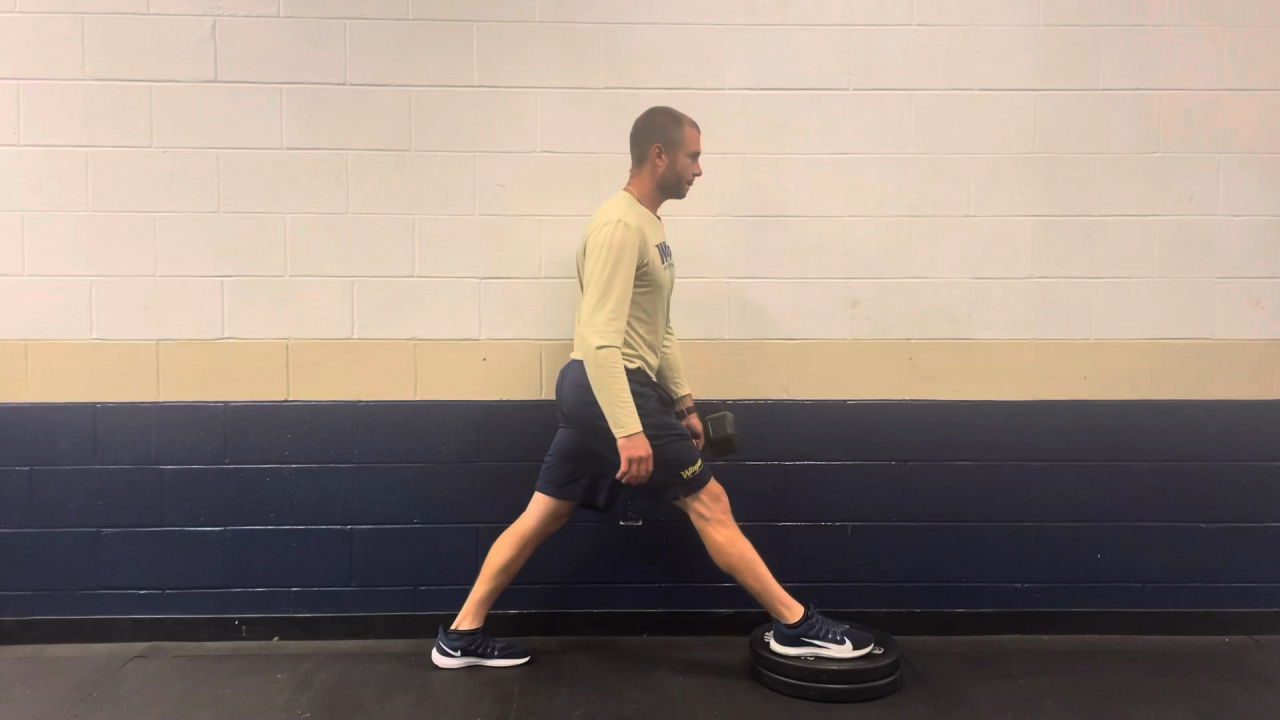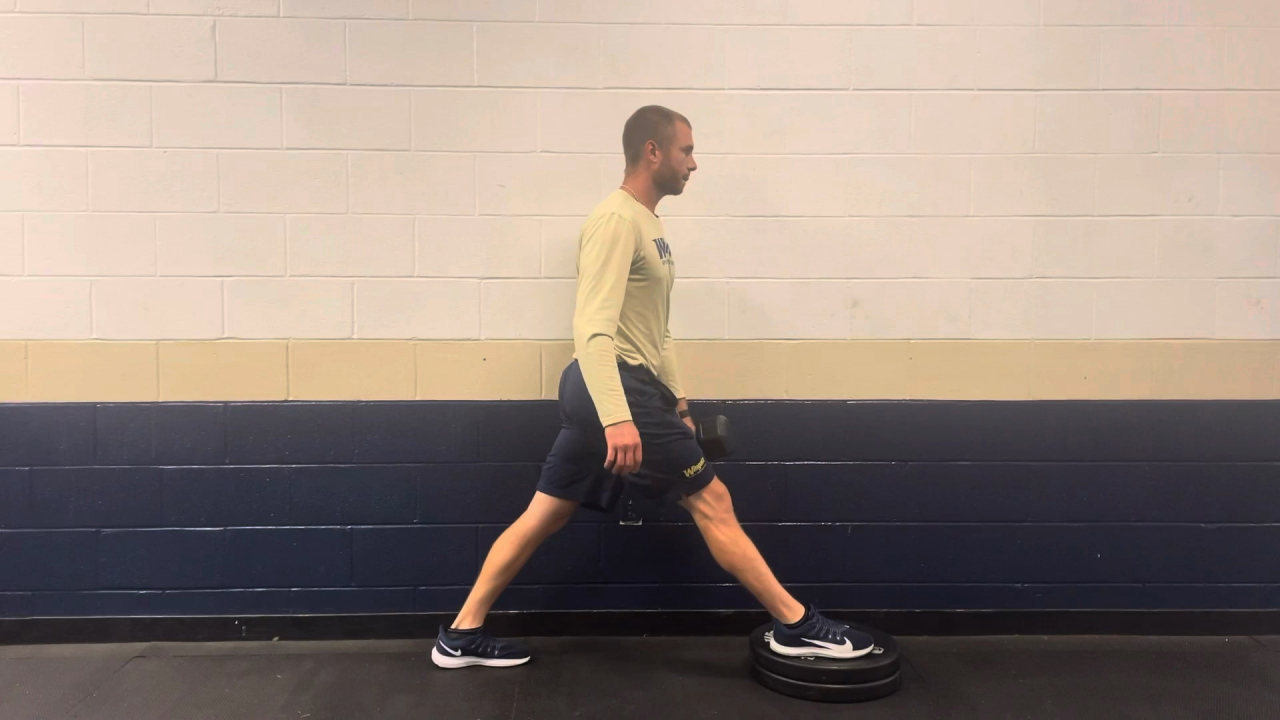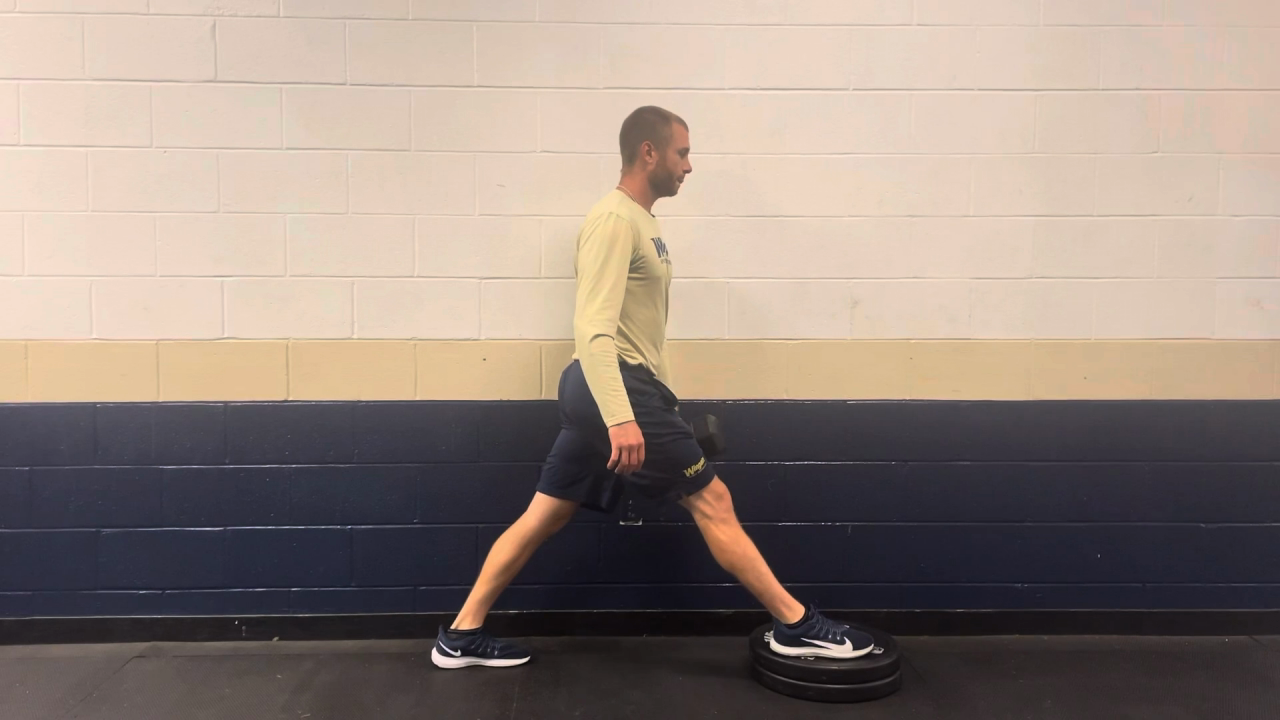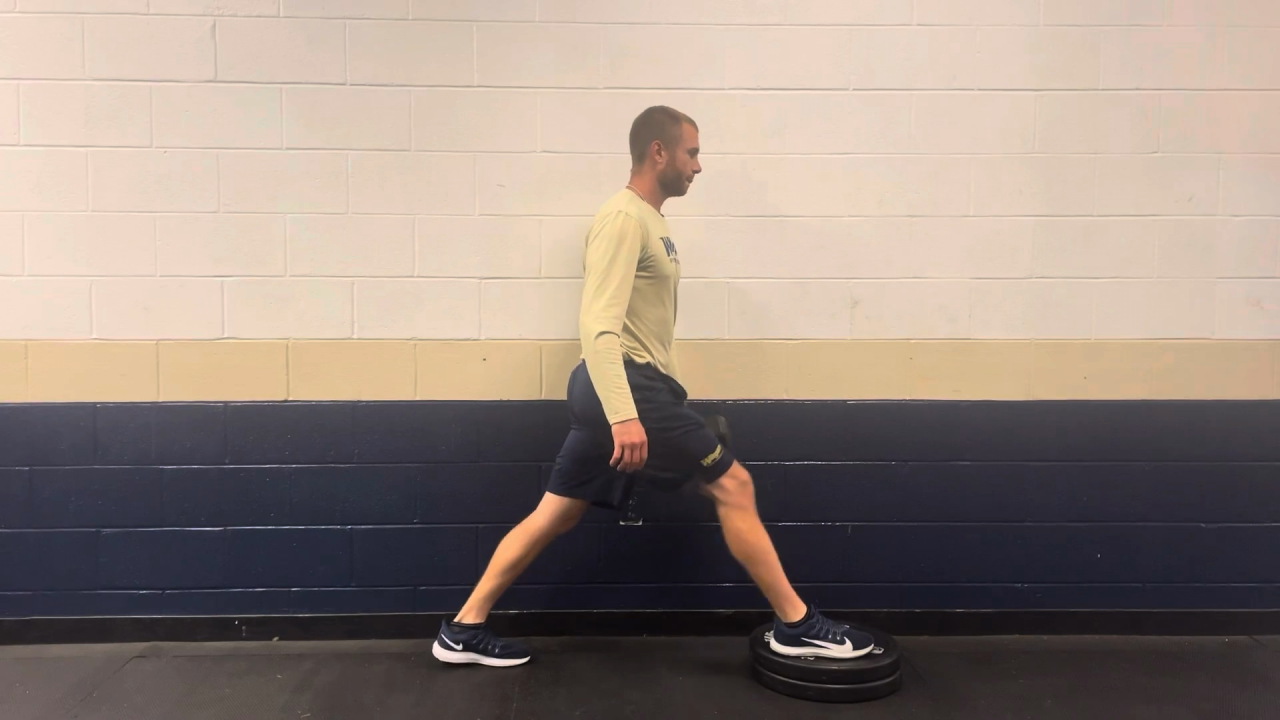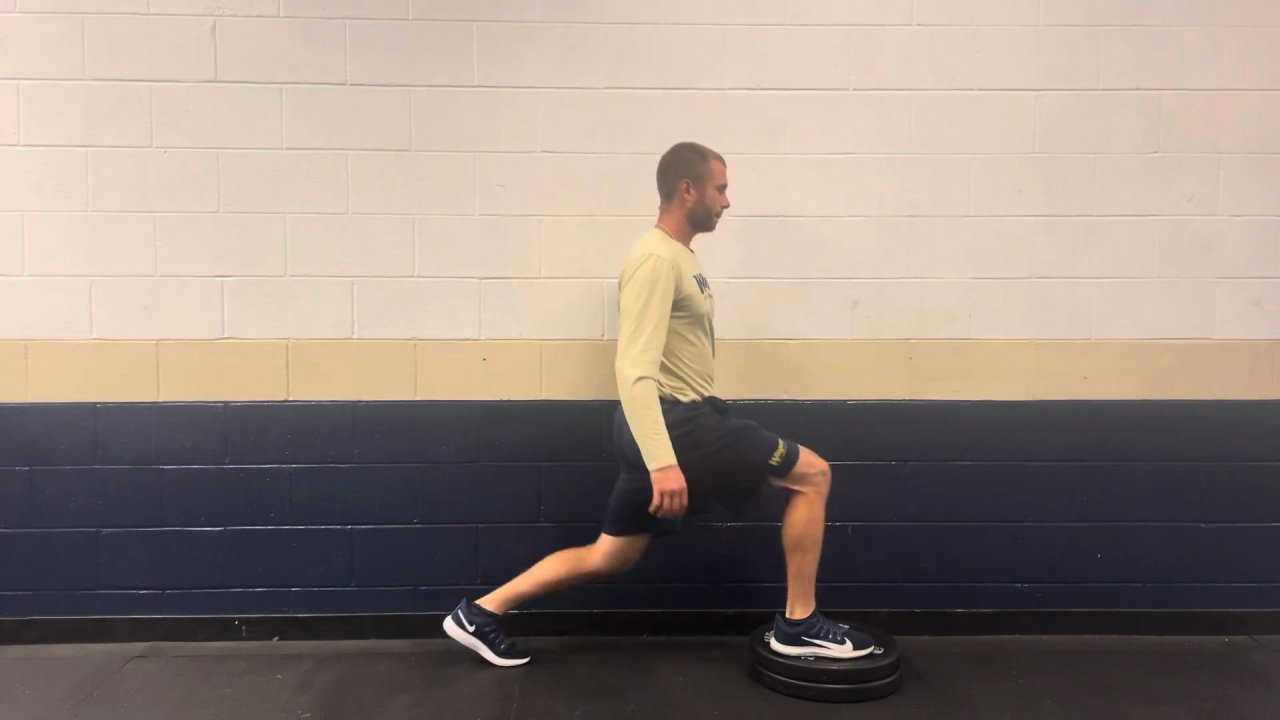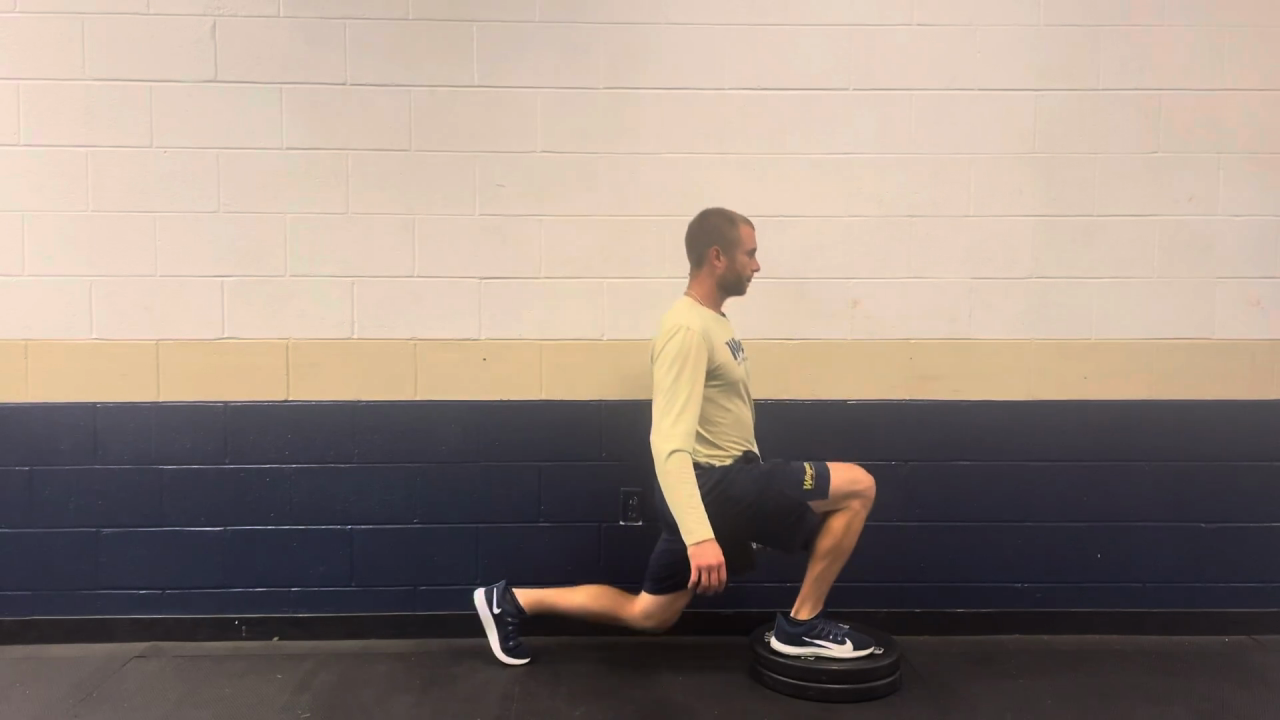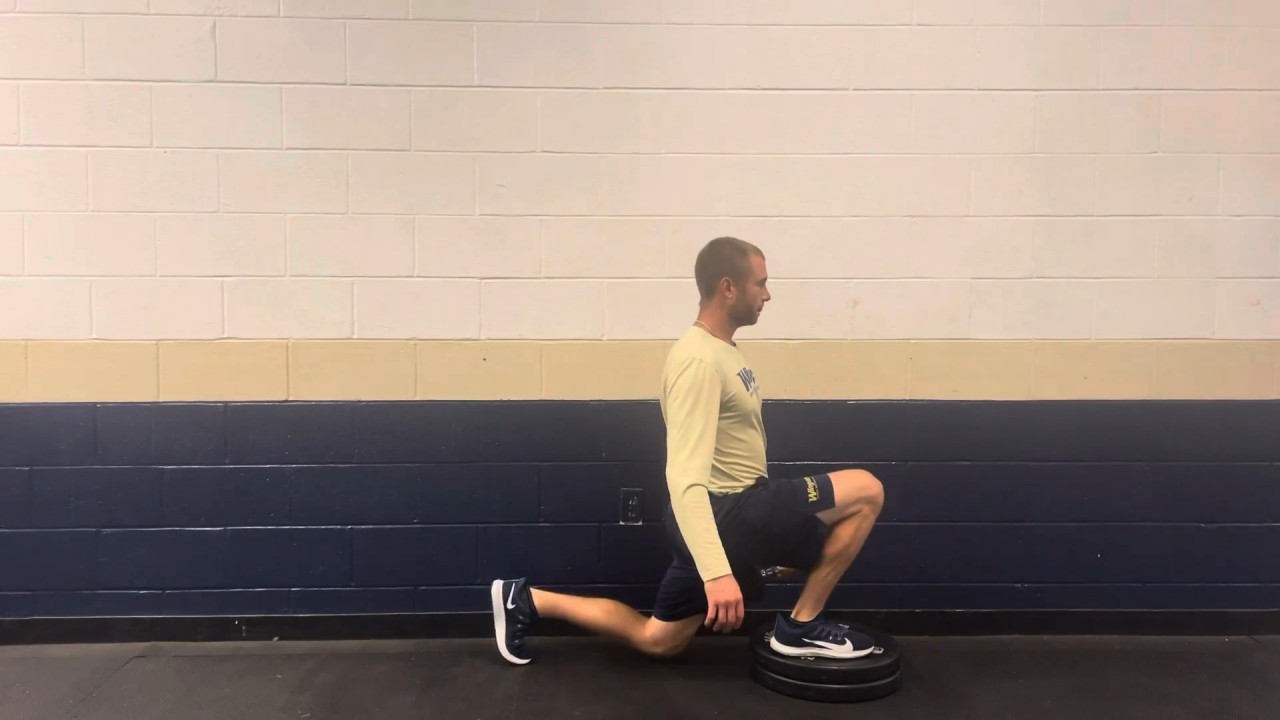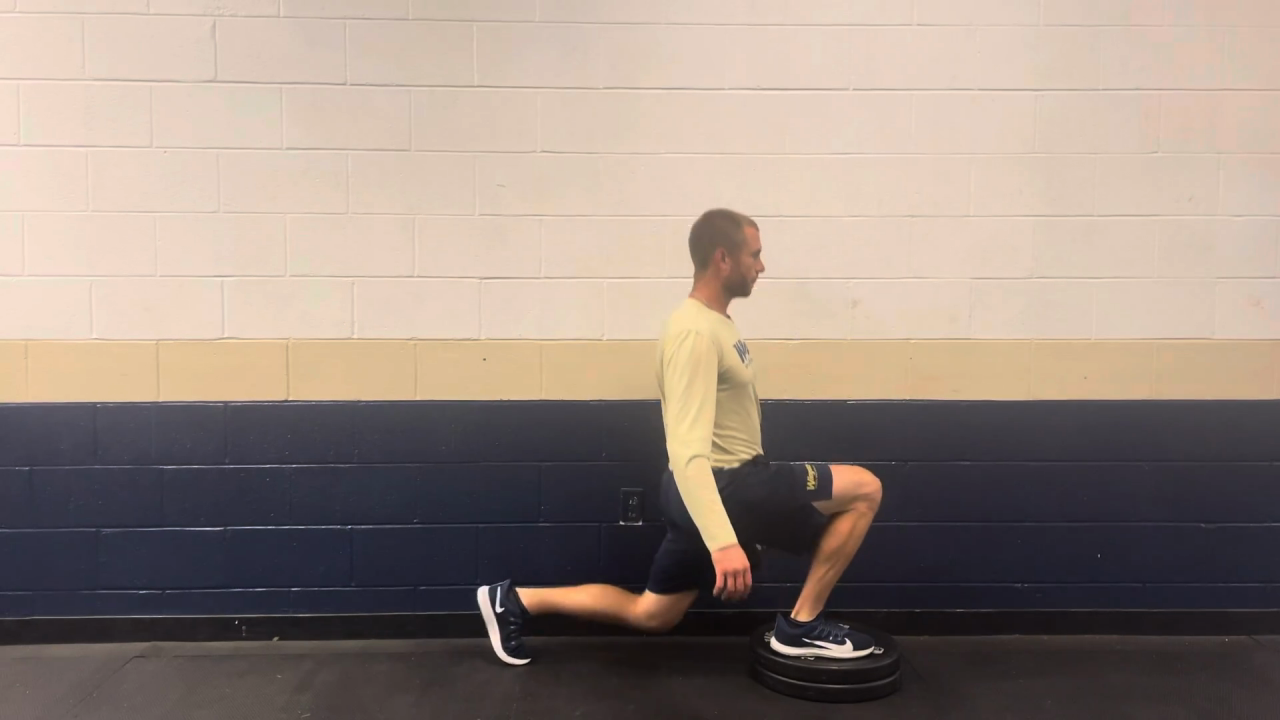
dt=0.4s
person 1, frame 1
left shoulder: (646, 223)
right shoulder: (621, 227)
left elbow: (656, 330)
right elbow: (600, 338)
left wrist: (682, 402)
right wrist: (628, 429)
left hip: (590, 390)
right hip: (608, 388)
left knee: (543, 514)
right knee: (709, 501)
left ankle: (462, 635)
right ankle: (797, 626)
person 1, frame 2
left shoulder: (645, 222)
right shoulder: (617, 221)
left elbow: (652, 330)
right elbow: (593, 328)
left wrist: (677, 405)
right wrist: (618, 418)
left hip: (600, 390)
right hip: (617, 388)
left knee: (545, 513)
right knee: (712, 500)
left ankle: (462, 634)
right ankle: (797, 626)
person 1, frame 3
left shoulder: (639, 221)
right shoulder: (615, 220)
right elbow: (593, 329)
left wrist: (662, 401)
right wrist: (622, 418)
left hip: (598, 390)
right hip: (616, 388)
left knee: (544, 514)
right knee: (712, 501)
left ankle: (462, 633)
right ankle: (797, 625)
person 1, frame 4
left shoulder: (647, 220)
right shoulder: (624, 218)
right elbow: (599, 326)
right wrist: (625, 414)
left hip: (610, 389)
right hip: (625, 386)
left knee: (555, 513)
right knee: (734, 487)
left ankle: (465, 628)
right ankle: (797, 626)
person 1, frame 5
left shoulder: (677, 255)
right shoulder: (656, 259)
right elbow: (634, 371)
right wrist: (663, 462)
left hip: (671, 422)
right hip: (674, 422)
left knee: (610, 553)
right knee: (813, 476)
left ankle: (480, 612)
right ankle: (799, 623)
person 1, frame 6
left shoulder: (710, 321)
right shoulder: (688, 330)
right elbow: (670, 444)
left wrist: (748, 515)
right wrist: (699, 537)
left hip: (721, 481)
right hip: (716, 485)
left knee: (649, 613)
right knee: (857, 487)
left ankle: (509, 602)
right ankle: (803, 624)
person 1, frame 7
left shoulder: (720, 350)
right shoulder: (699, 362)
right elbow: (685, 478)
left wrist: (774, 537)
right wrist: (717, 573)
left hip: (735, 508)
right hip: (729, 514)
left knee: (658, 639)
right knee: (866, 491)
left ankle: (524, 601)
right ankle: (803, 624)
person 1, frame 8
left shoulder: (714, 322)
right shoulder: (696, 333)
right elbow: (688, 452)
right wrist: (723, 541)
left hip: (724, 484)
right hip: (726, 487)
left knee: (654, 612)
right knee: (863, 490)
left ankle: (513, 602)
right ankle: (803, 625)
